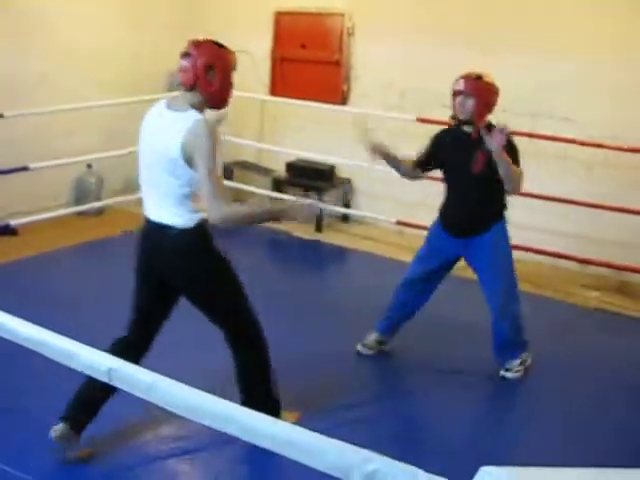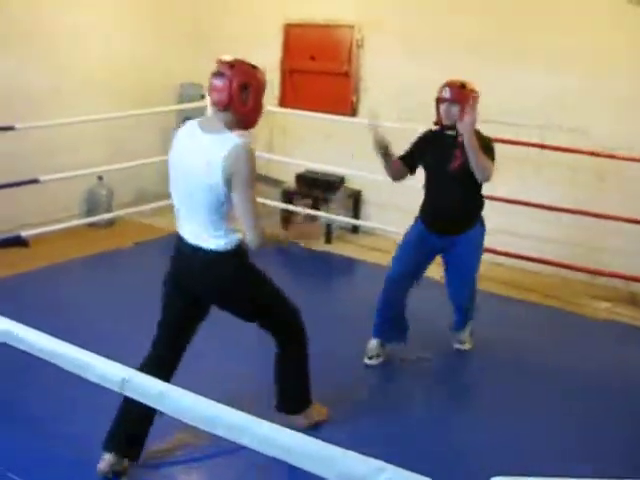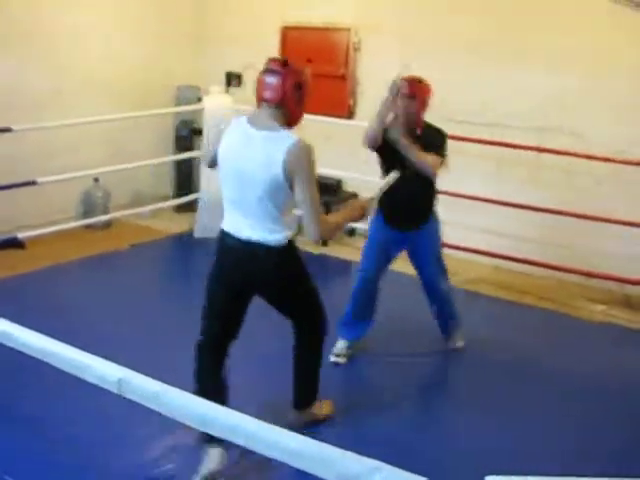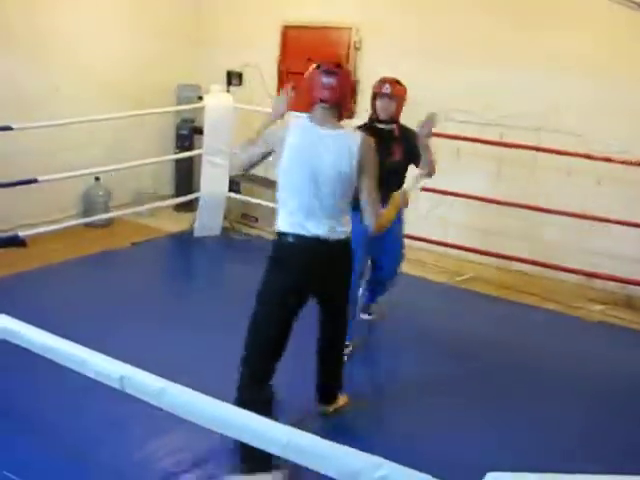
dt=0.3s
person 1, frame 1
left shoulder: (156, 112)
right shoulder: (199, 129)
right elbow: (219, 213)
right wrist: (282, 211)
left hip: (151, 239)
right hip: (186, 246)
left knee: (135, 337)
right knee: (245, 332)
left ankle: (71, 421)
right ankle: (265, 418)
person 1, frame 2
left shoulder: (184, 132)
right shoulder: (239, 152)
right elbow: (254, 235)
left hip: (186, 259)
right hip: (225, 266)
left knee: (162, 353)
right knee: (288, 325)
right ankle: (298, 409)
person 1, frame 3
left shoulder: (233, 127)
right shoulder: (295, 149)
left elbow: (210, 161)
right elbow: (318, 232)
right wrist: (353, 211)
left hip: (231, 254)
right hip: (275, 258)
left knee: (211, 348)
right knee: (309, 321)
left ankle: (214, 445)
right ankle: (306, 405)
person 1, frame 4
left shoulder: (286, 130)
right shoulder: (361, 146)
left elbow: (241, 161)
right elbow: (375, 225)
right wrist: (397, 203)
left hip: (289, 255)
right hip: (336, 259)
left knee: (257, 360)
right knee: (333, 328)
right ankle: (329, 396)
person 2, frame 1
left shoulder: (500, 141)
right shoulder: (446, 138)
left elbow: (514, 186)
right elbow: (414, 170)
left wrist: (498, 153)
right wrist: (388, 156)
left hip: (487, 232)
right hip: (447, 228)
left knee: (502, 298)
right knee: (415, 281)
left ankle: (515, 354)
right ankle: (384, 333)
person 2, frame 2
left shoulder: (477, 141)
right shoulder: (428, 140)
left elbow: (485, 175)
right elbow: (397, 173)
left wrist: (469, 142)
right wrist: (384, 153)
left hip: (466, 230)
right hip: (428, 225)
left knee: (461, 289)
right knee: (397, 278)
left ankle: (462, 327)
right ankle: (383, 337)
person 2, frame 3
left shoulder: (434, 136)
right shoulder: (388, 130)
left elbow: (431, 169)
right elbow: (370, 140)
left wrist: (400, 140)
right wrist: (387, 103)
left hip: (423, 223)
right hip: (387, 220)
left knee: (435, 279)
right knee: (366, 278)
left ankle: (450, 327)
right ankle: (347, 337)
person 2, frame 4
left shoulder: (409, 138)
right shoulder: (360, 134)
left elbow: (428, 171)
left wrist: (423, 141)
right hip: (360, 213)
left knee: (388, 270)
right knee: (353, 271)
left ankle: (367, 298)
